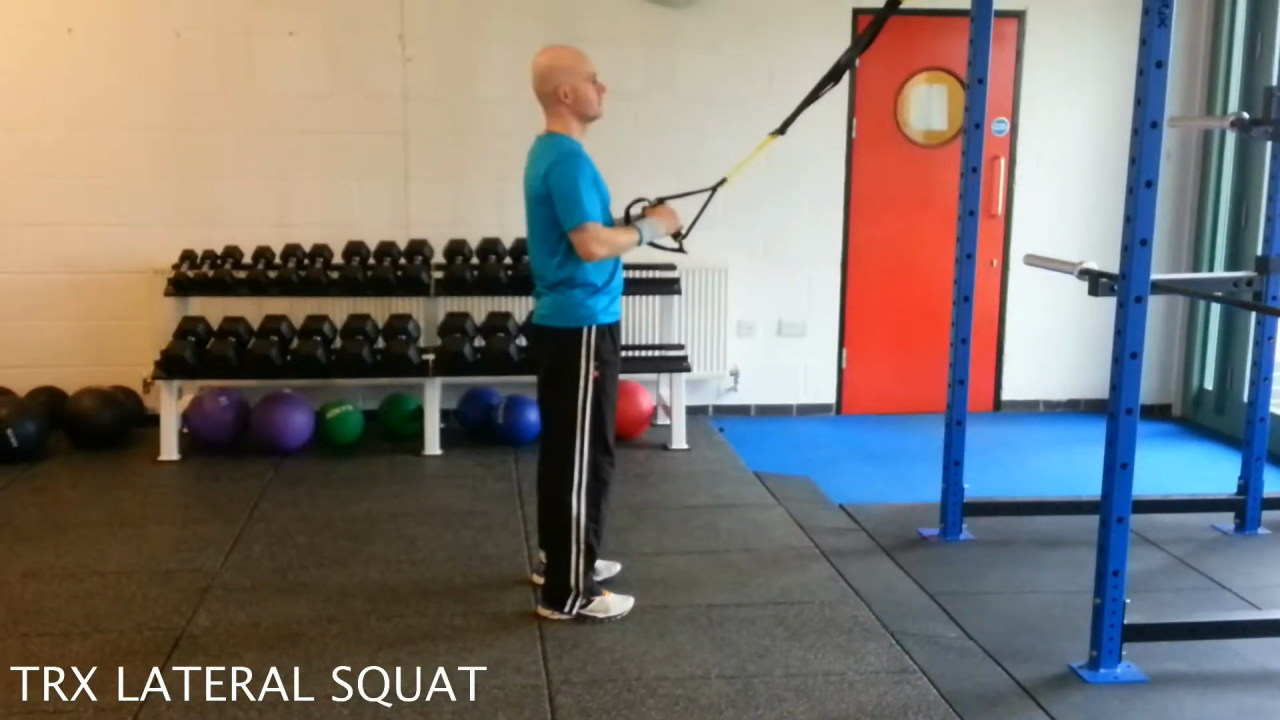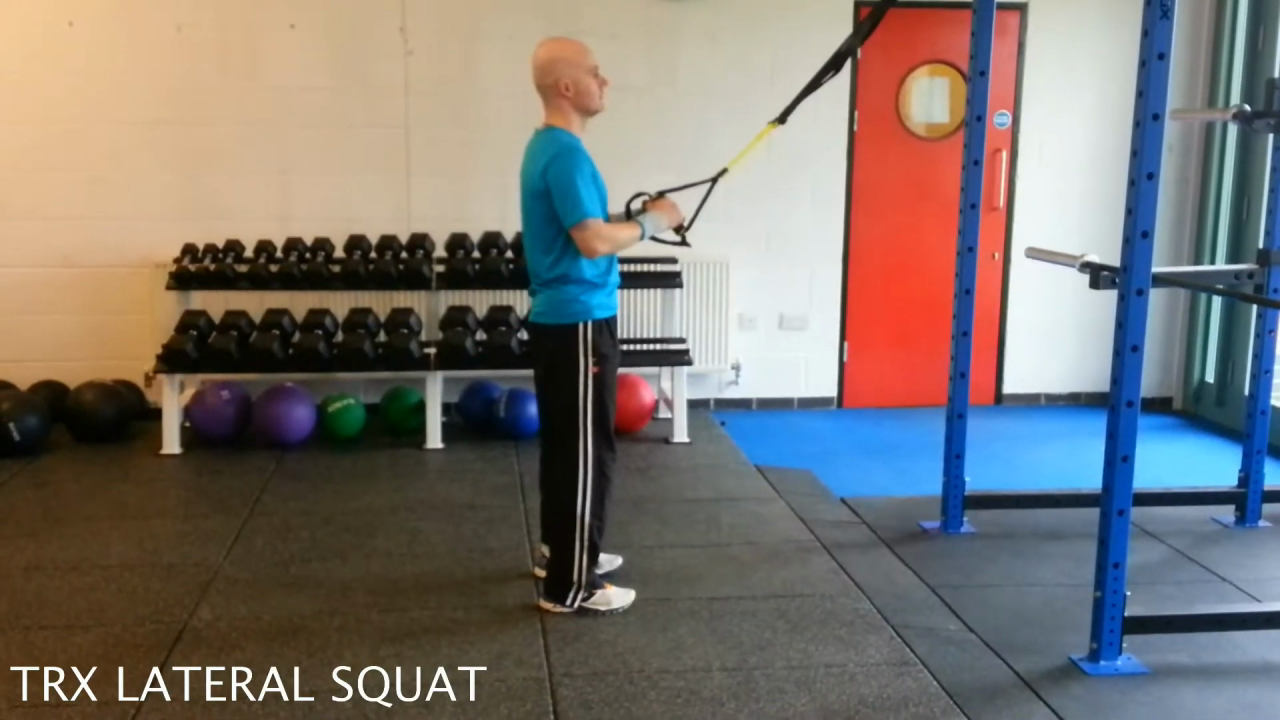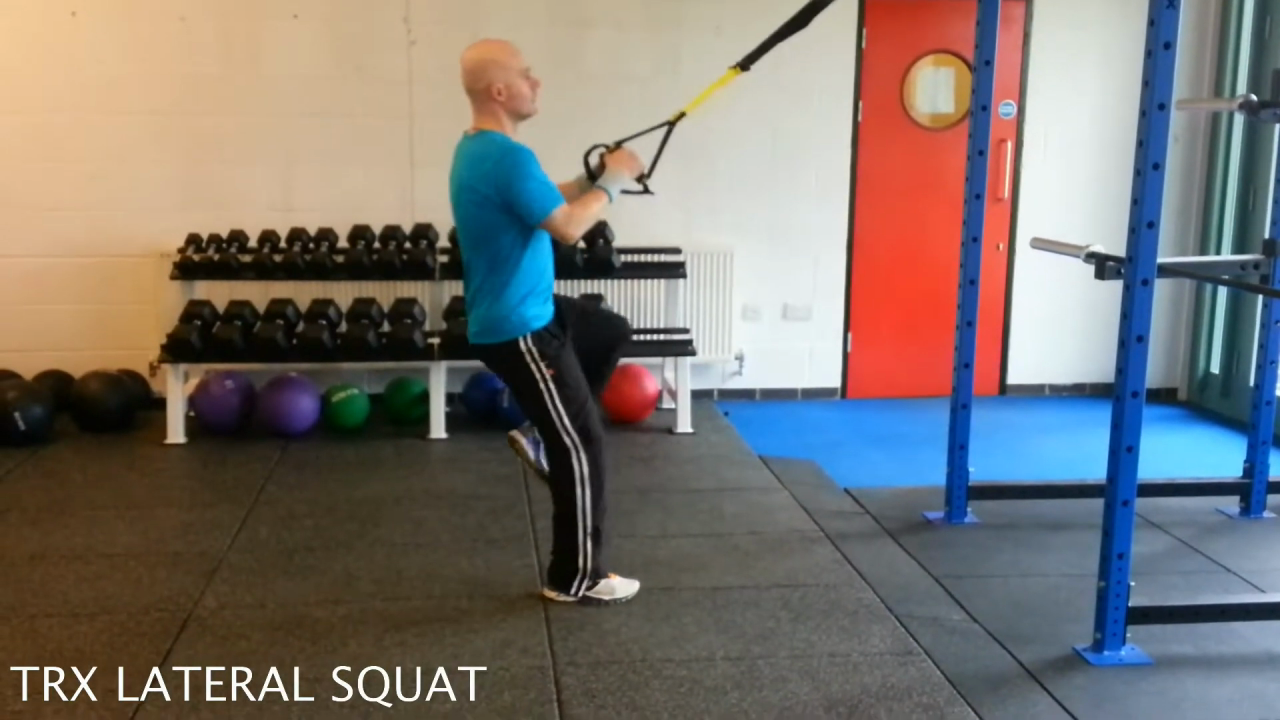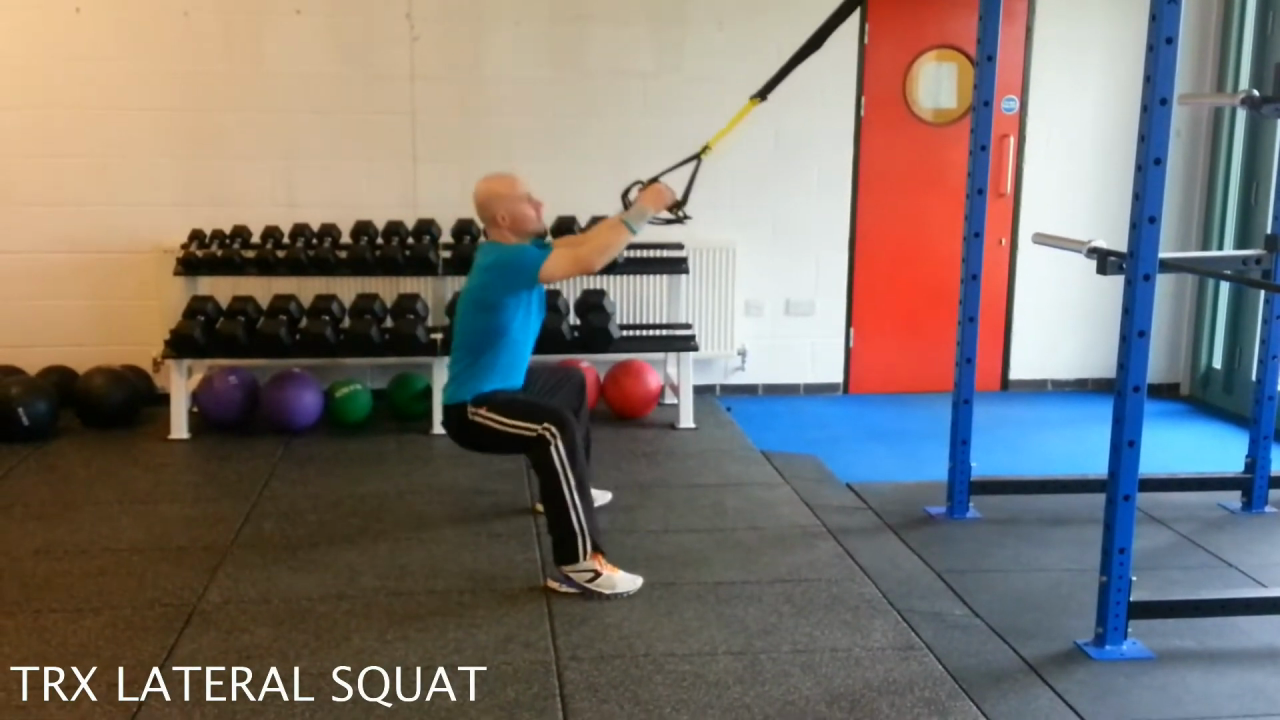
dt=1s
person 1, frame 1
left shoulder: (551, 151)
right shoulder: (567, 158)
right elbow: (591, 245)
left wrist: (633, 223)
right wrist: (650, 228)
left hip: (564, 321)
right hip: (580, 327)
left knee: (564, 450)
right knee: (585, 458)
left ankle: (558, 558)
right ankle: (567, 589)
person 1, frame 2
left shoulder: (548, 146)
right shoulder: (565, 154)
right elbow: (593, 241)
left wrist: (632, 218)
right wrist: (651, 222)
left hip: (559, 318)
right hip: (577, 323)
left knee: (566, 446)
right knee: (589, 453)
left ankle: (560, 551)
right ankle: (570, 585)
person 1, frame 3
left shoulder: (480, 149)
right shoulder: (504, 156)
left elbow: (541, 203)
right elbow: (568, 227)
left wrist: (593, 179)
right wrist: (614, 181)
left hip: (526, 310)
right hip: (516, 331)
left knee: (611, 332)
right knee: (583, 447)
left ankle: (543, 432)
right ankle: (574, 579)
person 1, frame 4
left shoulder: (517, 251)
right shoulder: (504, 262)
left elbow: (580, 243)
right elbow: (587, 259)
left wrist: (638, 209)
right wrist: (642, 210)
left hip: (501, 386)
right hip: (471, 408)
left knee: (571, 381)
right knee: (556, 427)
left ankle: (567, 488)
right ankle: (578, 566)
